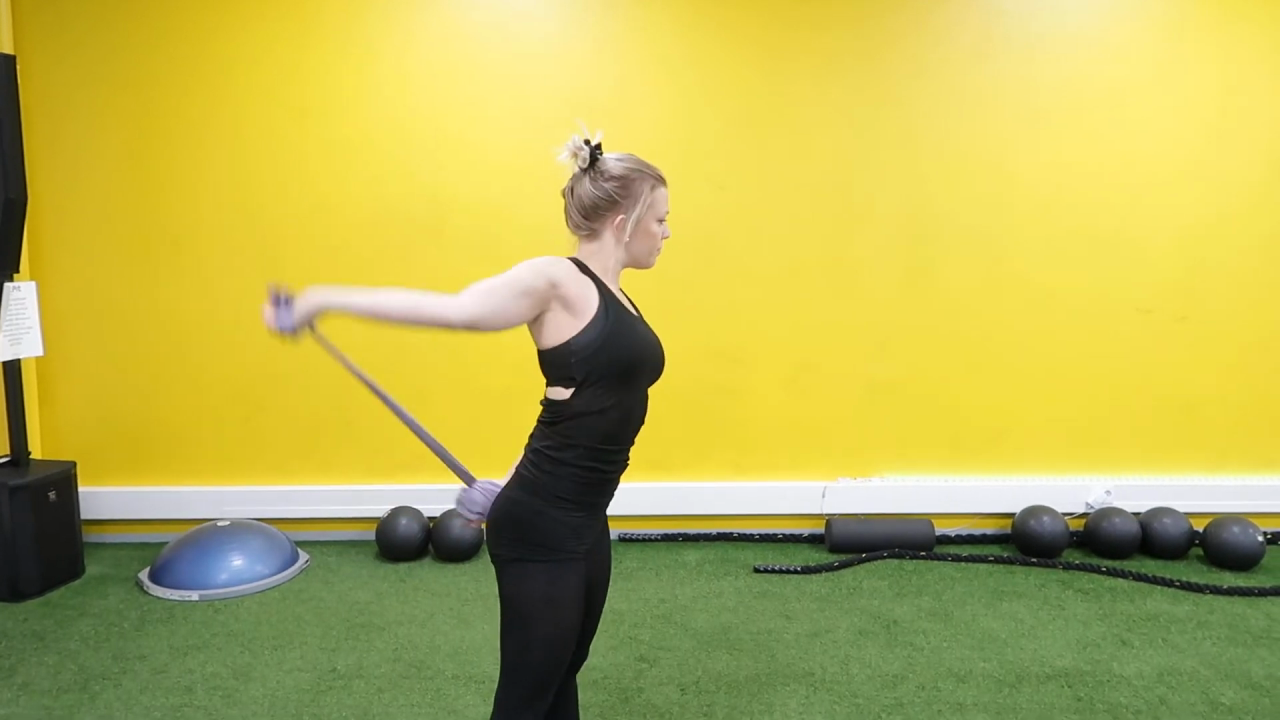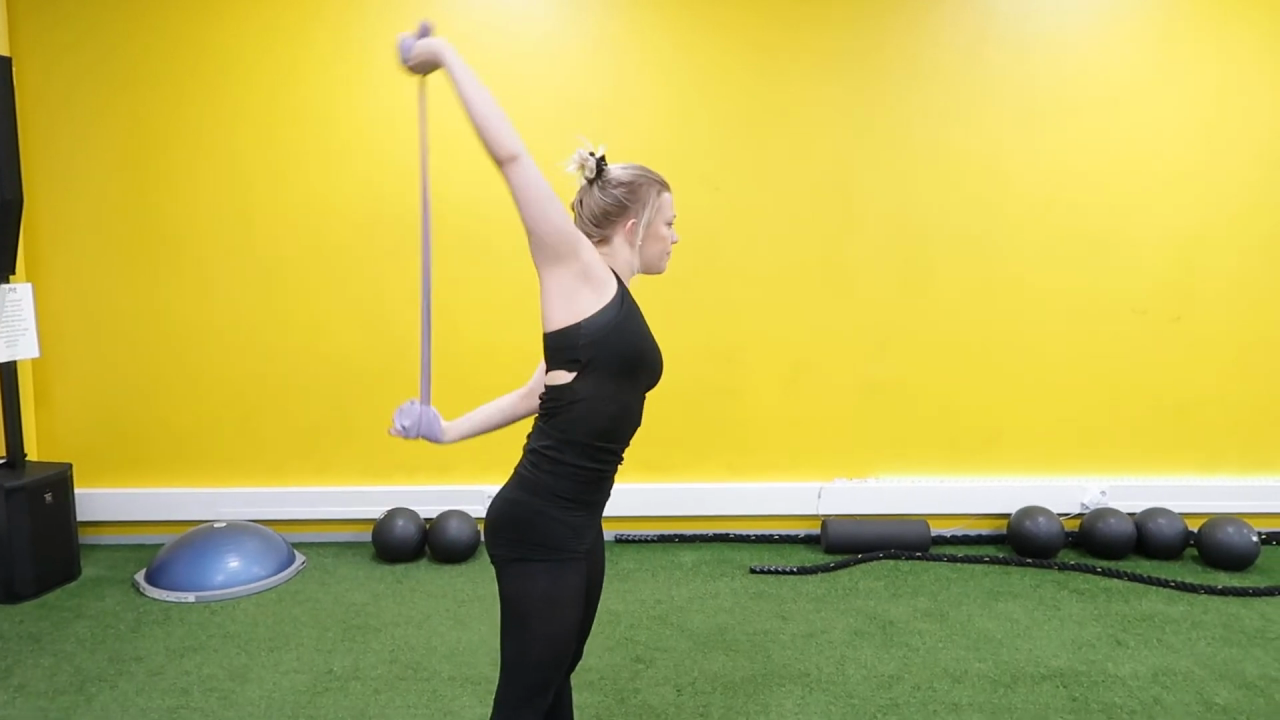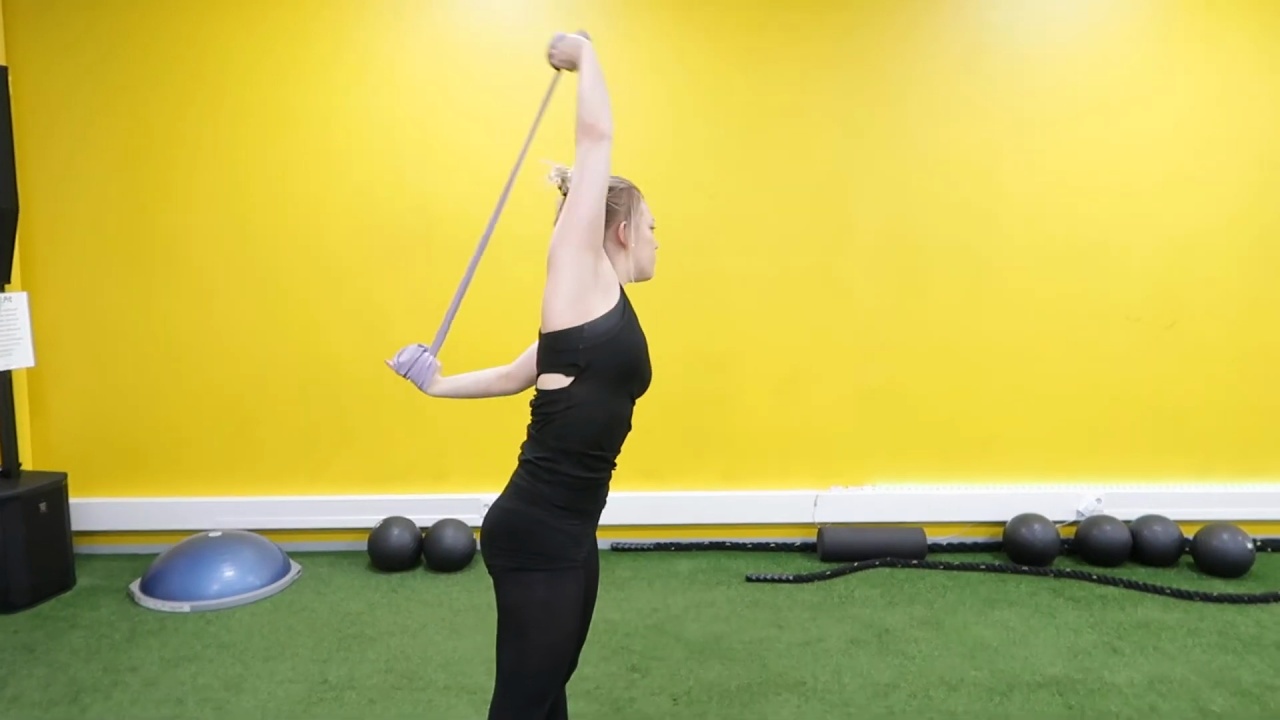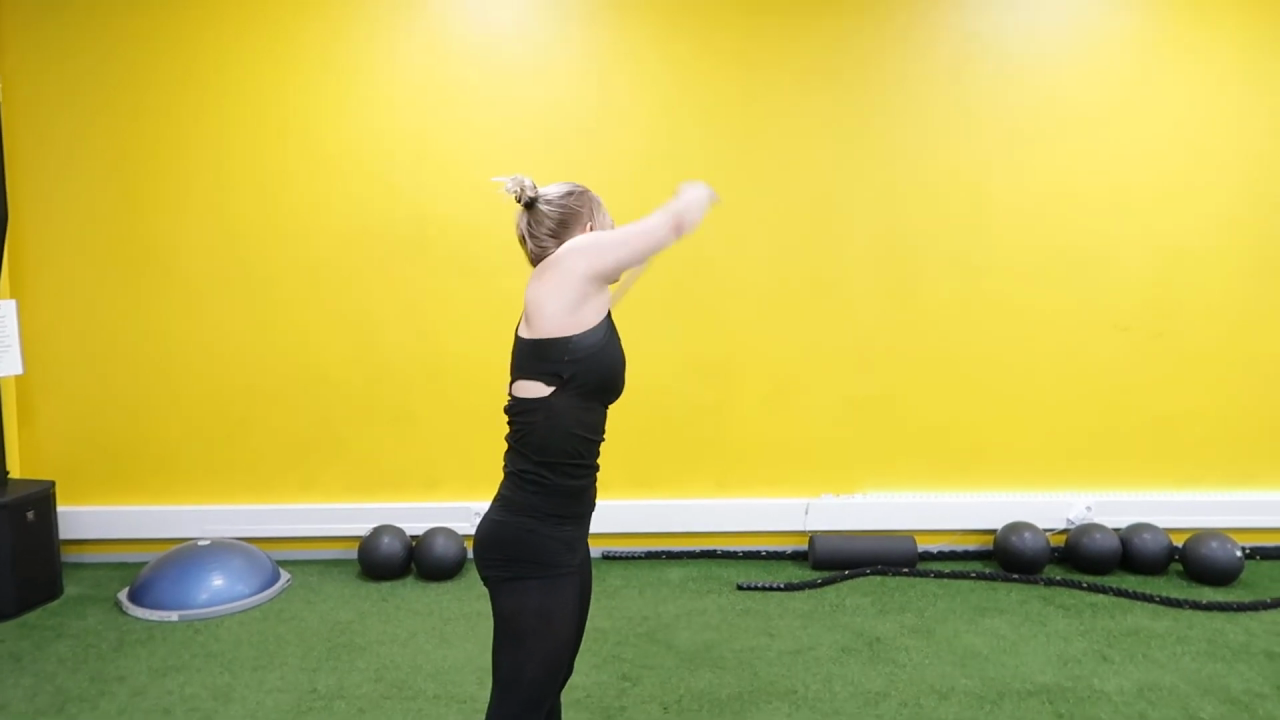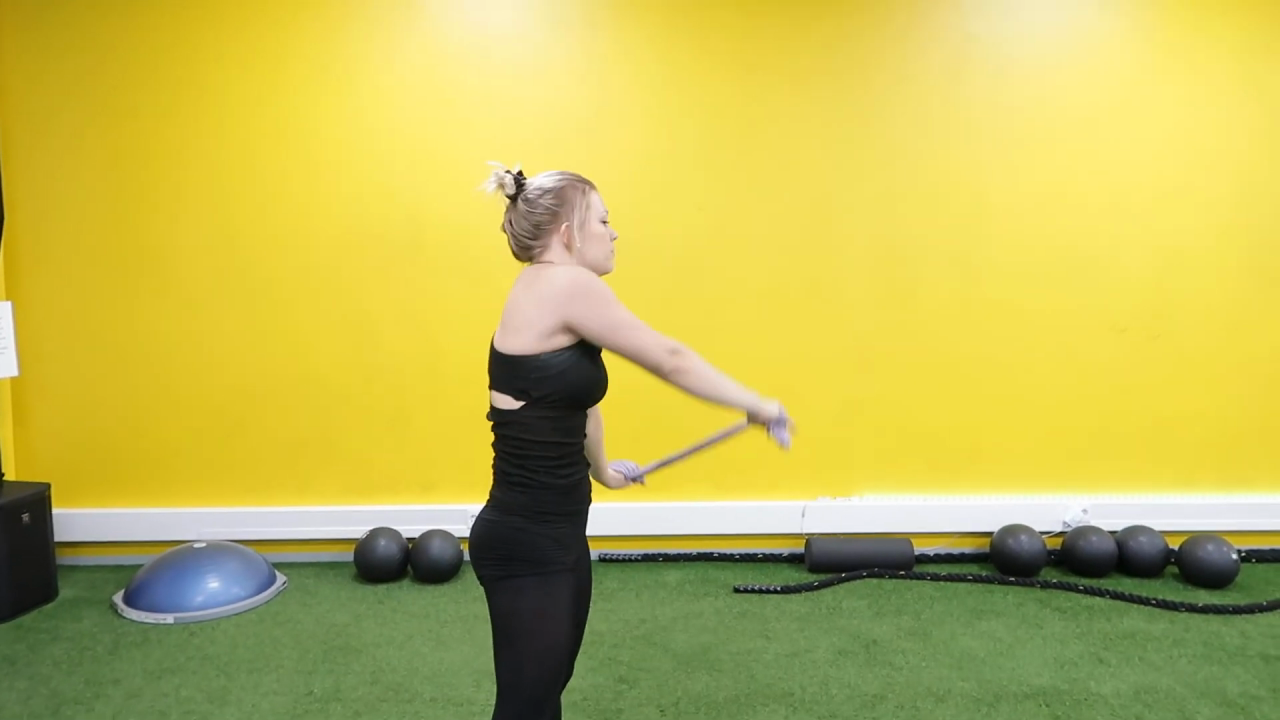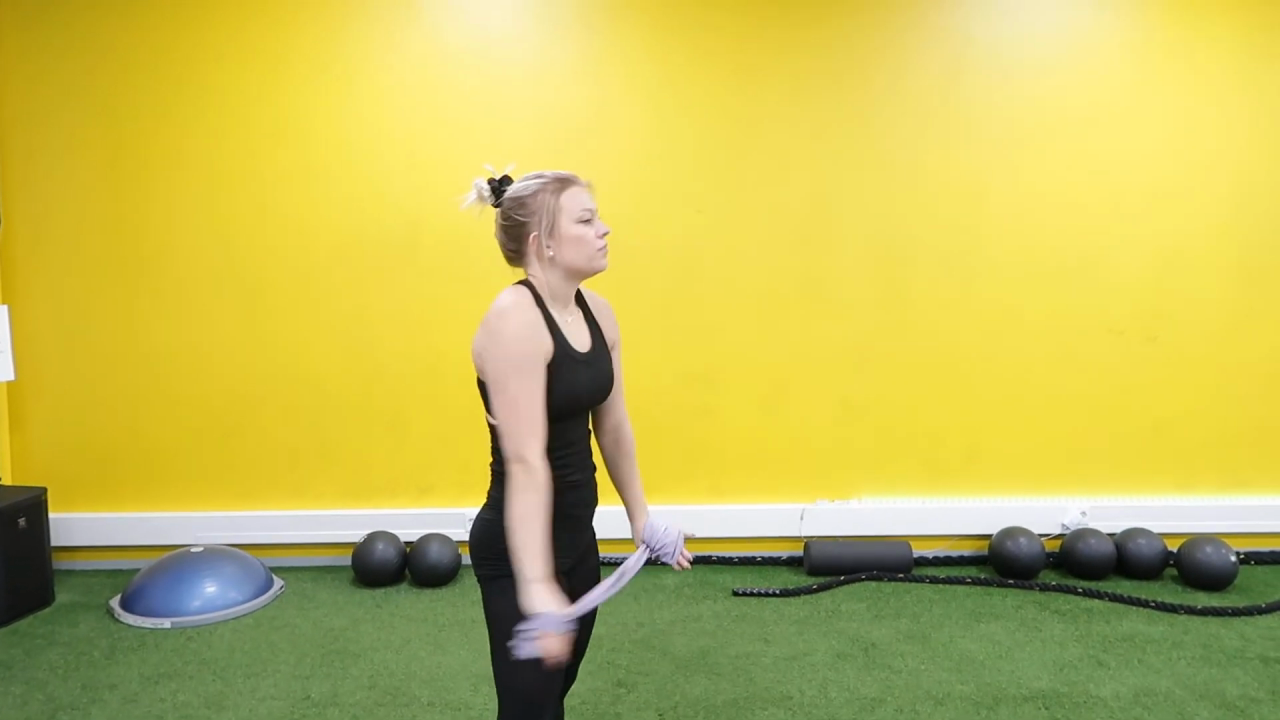
dt=0.3s
person 1, frame 1
left shoulder: (613, 301)
right shoulder: (559, 283)
right elbow: (456, 310)
left wrist: (513, 474)
right wrist: (331, 300)
left hip: (582, 524)
right hip: (540, 526)
person 1, frame 2
left shoulder: (609, 302)
right shoulder: (576, 274)
right elbow: (513, 158)
left wrist: (451, 429)
right wrist: (448, 56)
left hip: (573, 523)
right hip: (538, 525)
person 1, frame 3
left shoulder: (599, 308)
right shoulder: (578, 276)
left elbow: (520, 374)
right elbow: (594, 139)
left wrist: (444, 385)
right wrist: (583, 56)
left hip: (566, 531)
right hip: (537, 534)
person 1, frame 4
left shoulder: (565, 309)
right shoulder: (567, 267)
right elbow: (670, 221)
right wrist: (697, 195)
left hip: (555, 539)
right hip: (530, 547)
person 1, frame 5
left shoulder: (566, 301)
right shoulder: (560, 288)
right elbow: (667, 357)
left wrist: (599, 466)
right wrist: (753, 402)
left hip: (561, 537)
right hip: (522, 544)
person 1, frame 6
left shoulder: (596, 311)
right shoulder: (513, 321)
left elbow: (613, 422)
right elbow: (525, 462)
left wrist: (642, 518)
right wrist: (537, 585)
left hip: (576, 536)
right hip: (522, 546)
